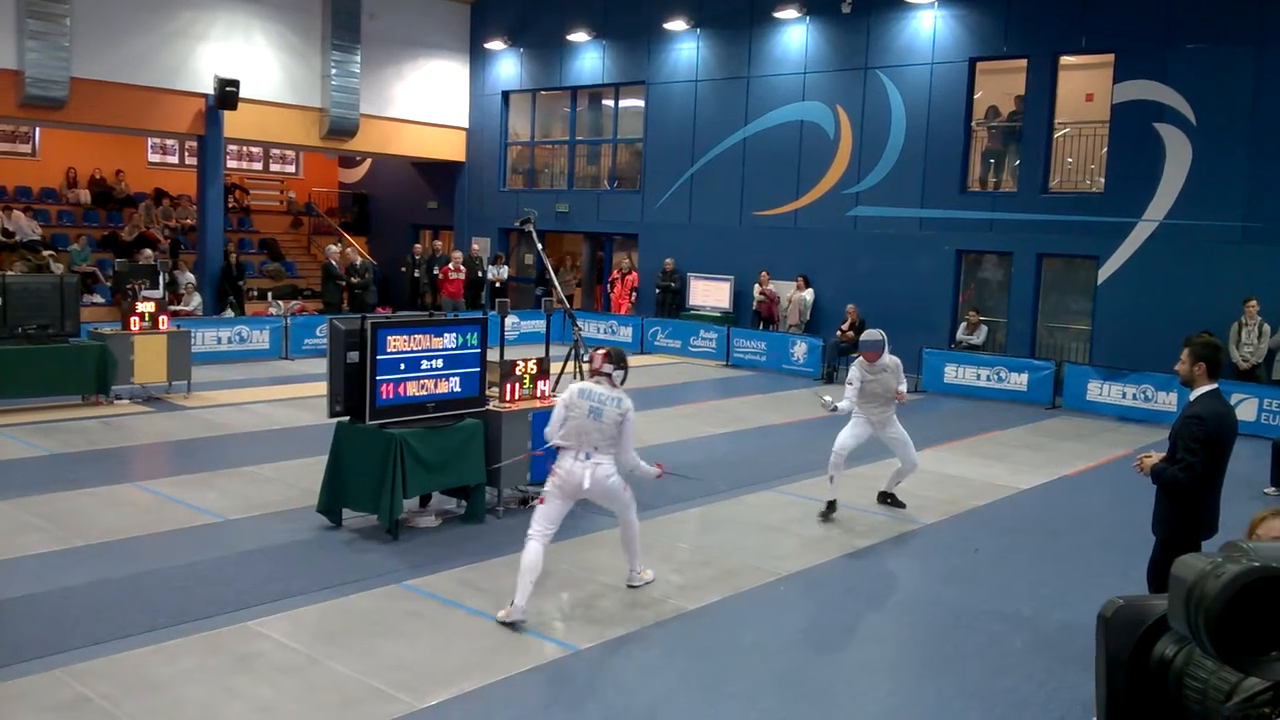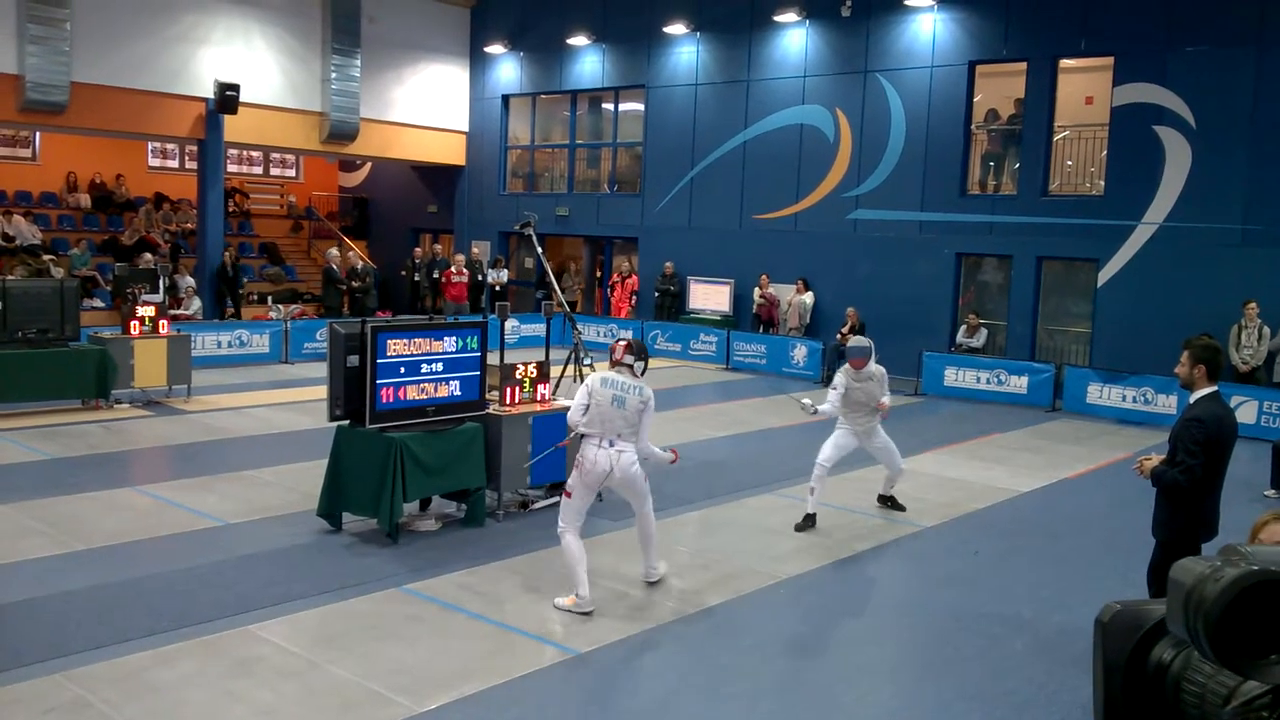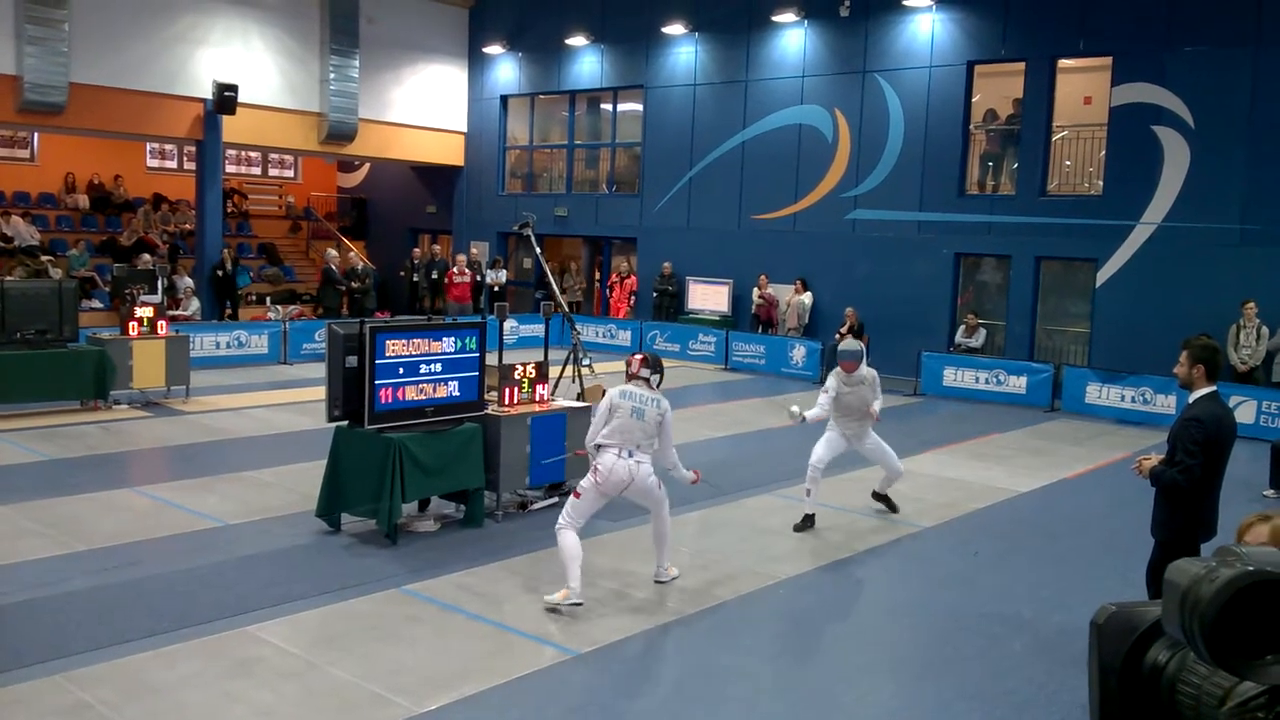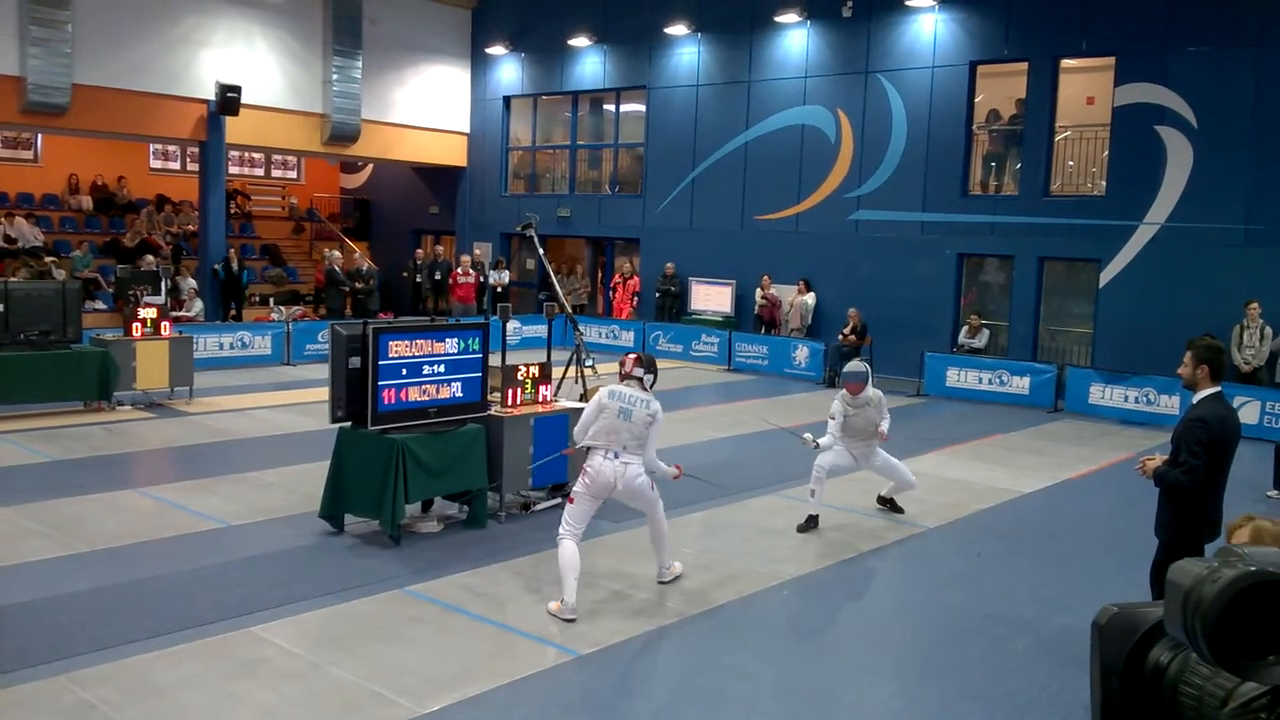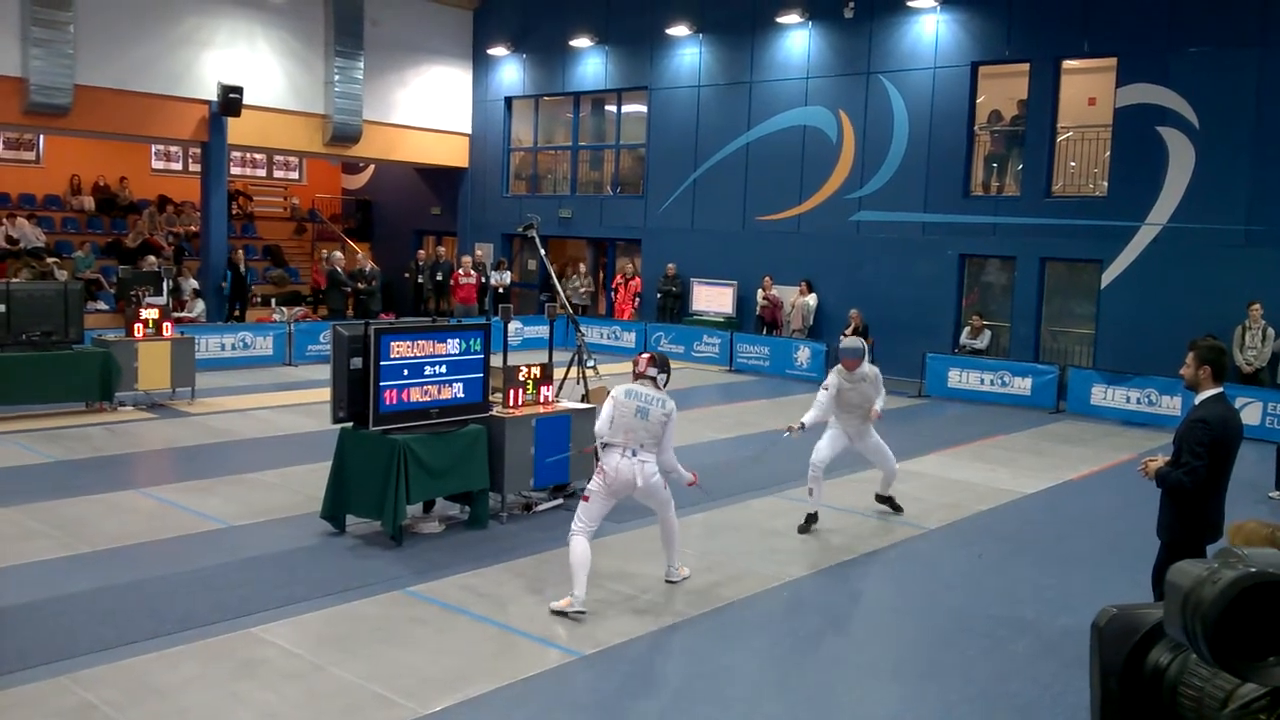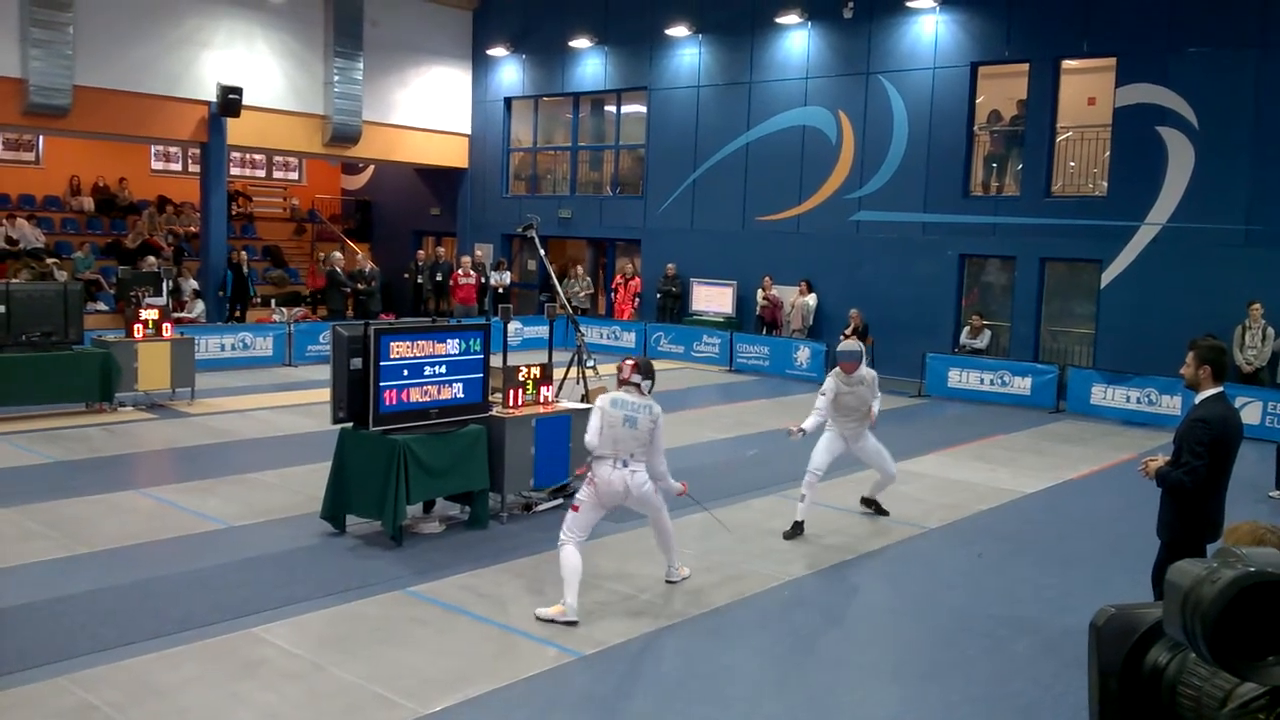
dt=0.3s
person 1, frame 1
left shoulder: (574, 390)
right shoulder: (624, 403)
left elbow: (550, 435)
right elbow: (626, 456)
right wrist: (651, 471)
left hip: (567, 470)
right hip: (603, 474)
left knee: (537, 538)
right knee: (628, 512)
left ankle: (518, 605)
right ankle: (636, 573)
person 1, frame 2
left shoulder: (595, 380)
right shoulder: (645, 393)
left elbow: (573, 420)
right elbow: (642, 445)
right wrist: (666, 456)
left hip: (591, 458)
right hip: (626, 462)
left knee: (568, 529)
right knee: (645, 510)
left ankle: (582, 597)
right ankle: (652, 569)
person 1, frame 3
left shoulder: (615, 394)
right shoulder: (662, 405)
left elbow: (592, 438)
right elbow: (666, 454)
right wrist: (685, 475)
left hip: (607, 468)
right hip: (640, 473)
left knee: (566, 527)
right knee: (661, 508)
left ankle: (572, 590)
right ankle: (663, 569)
person 1, frame 4
left shoulder: (605, 393)
right shoulder: (653, 406)
left elbow: (579, 435)
right elbow: (648, 458)
right wrist: (670, 472)
left hip: (597, 470)
right hip: (631, 474)
left knee: (568, 536)
right knee: (656, 510)
left ankle: (568, 603)
right ankle: (665, 568)
person 1, frame 5
left shoulder: (619, 392)
right shoulder: (667, 405)
left elbow: (600, 432)
right elbow: (666, 456)
right wrist: (684, 475)
left hip: (613, 469)
right hip: (646, 472)
left knee: (580, 533)
right knee: (667, 510)
left ankle: (577, 597)
right ankle: (673, 568)
person 1, frame 6
left shoulder: (605, 400)
right shoulder: (653, 409)
left elbow: (591, 443)
right elbow: (657, 460)
right wrist: (673, 486)
left hip: (603, 479)
right hip: (637, 480)
left knee: (569, 541)
right knee: (659, 513)
left ankle: (568, 606)
right ankle: (673, 568)
person 2, frame 1
left shoulder: (1196, 415)
right shoulder: (1222, 407)
left elbow: (1184, 477)
left wrist: (1155, 468)
right wrist: (1167, 458)
left hip: (1182, 518)
right hip: (1198, 513)
left knee: (1162, 583)
person 2, frame 2
left shoulder: (1196, 418)
right shoulder: (1222, 410)
left elbow: (1184, 480)
left wrist: (1155, 471)
right wrist: (1166, 461)
left hip: (1182, 520)
right hip: (1198, 516)
left knee: (1162, 586)
person 2, frame 3
left shoulder: (1195, 417)
right shoulder: (1220, 409)
left elbow: (1183, 480)
left wrist: (1153, 471)
right wrist: (1165, 460)
left hip: (1181, 520)
right hip: (1195, 516)
left knee: (1161, 585)
person 2, frame 4
left shoulder: (1199, 418)
right shoulder: (1225, 411)
left elbow: (1187, 480)
left wrist: (1157, 472)
right wrist: (1168, 461)
left hip: (1185, 521)
right hip: (1200, 516)
left knee: (1165, 585)
person 2, frame 5
left shoulder: (1201, 419)
right shoulder: (1227, 411)
left elbow: (1189, 481)
left wrist: (1159, 473)
right wrist: (1171, 462)
left hip: (1187, 522)
right hip: (1202, 518)
left knee: (1167, 585)
person 2, frame 6
left shoulder: (1202, 418)
right shoulder: (1227, 411)
left elbow: (1189, 480)
left wrist: (1160, 472)
right wrist: (1170, 462)
left hip: (1187, 521)
right hip: (1202, 517)
left knee: (1166, 585)
person 3, frame 1
left shoulder: (894, 363)
right shoulder: (857, 368)
left elbow: (901, 382)
right elbow: (850, 402)
left wrist: (902, 393)
right wrist: (834, 405)
left hip: (888, 420)
right hip: (862, 419)
left knee: (911, 463)
right knee: (839, 450)
left ankle: (885, 494)
right ankle: (831, 502)
person 3, frame 2
left shoulder: (879, 372)
right shoulder: (843, 375)
right elbow: (831, 406)
left wrist: (885, 404)
right wrist: (814, 408)
left hip: (873, 430)
right hip: (847, 429)
left knee: (898, 468)
right knee: (822, 463)
left ankle: (885, 496)
right ankle: (810, 515)
person 3, frame 3
left shoulder: (871, 376)
right shoulder: (835, 379)
left elbow: (877, 398)
right elbow: (821, 410)
left wrist: (875, 409)
right wrist: (802, 416)
left hip: (864, 433)
right hip: (838, 432)
left knee: (897, 470)
right knee: (816, 463)
left ankle: (880, 493)
right ankle: (809, 516)
person 3, frame 4
left shoulder: (877, 397)
right shoulder: (840, 402)
left elbow: (885, 417)
right elbow: (831, 437)
left wrist: (883, 429)
right wrist: (815, 443)
left hip: (871, 451)
right hip: (845, 449)
left knee: (909, 483)
right knee: (821, 464)
left ankle: (885, 497)
right ankle: (813, 517)
person 3, frame 5
left shoulder: (873, 373)
right shoulder: (835, 377)
left elbow: (880, 394)
right elbow: (819, 408)
left wrist: (877, 408)
right wrist: (801, 424)
left hip: (864, 430)
right hip: (839, 429)
left knee: (891, 469)
right knee: (817, 462)
left ankle: (883, 495)
right ankle: (812, 514)
person 3, frame 6
left shoulder: (870, 376)
right shoulder: (833, 380)
right elbow: (819, 413)
left wrist: (874, 410)
right wrist: (801, 429)
left hip: (861, 434)
right hip: (835, 432)
left knee: (890, 473)
right knee: (814, 469)
left ankle: (869, 498)
right ankle: (799, 522)
